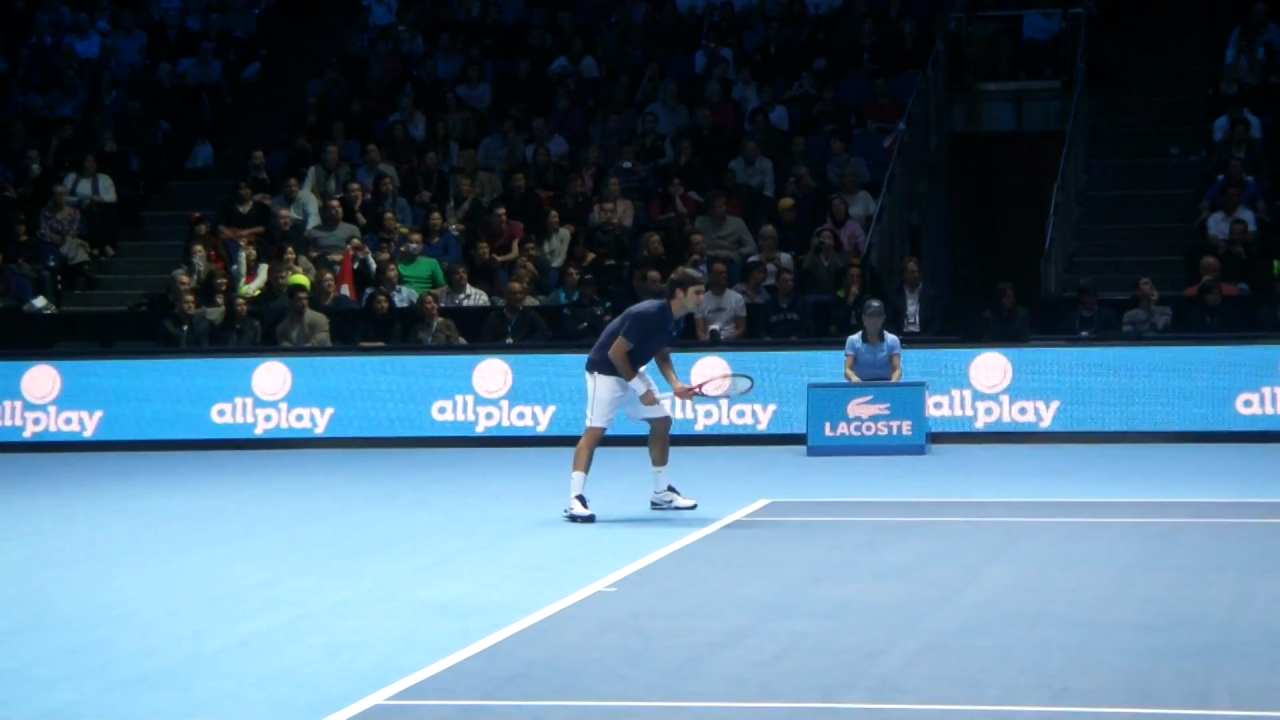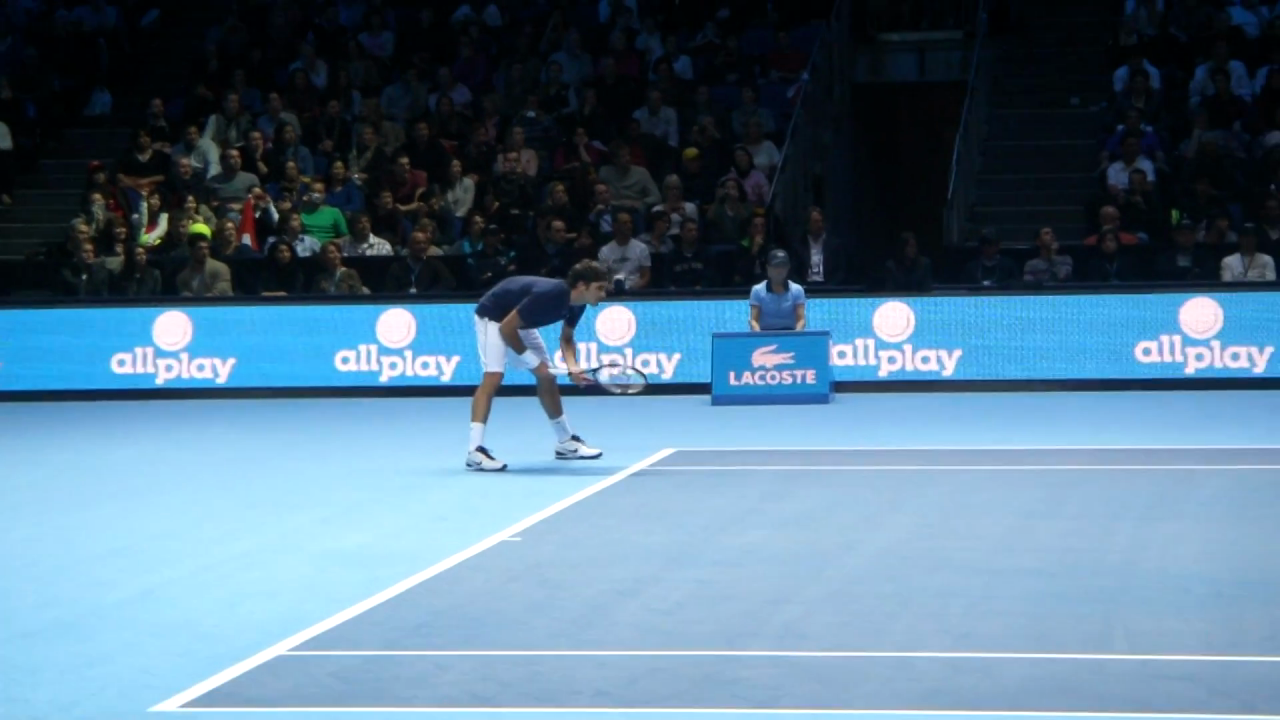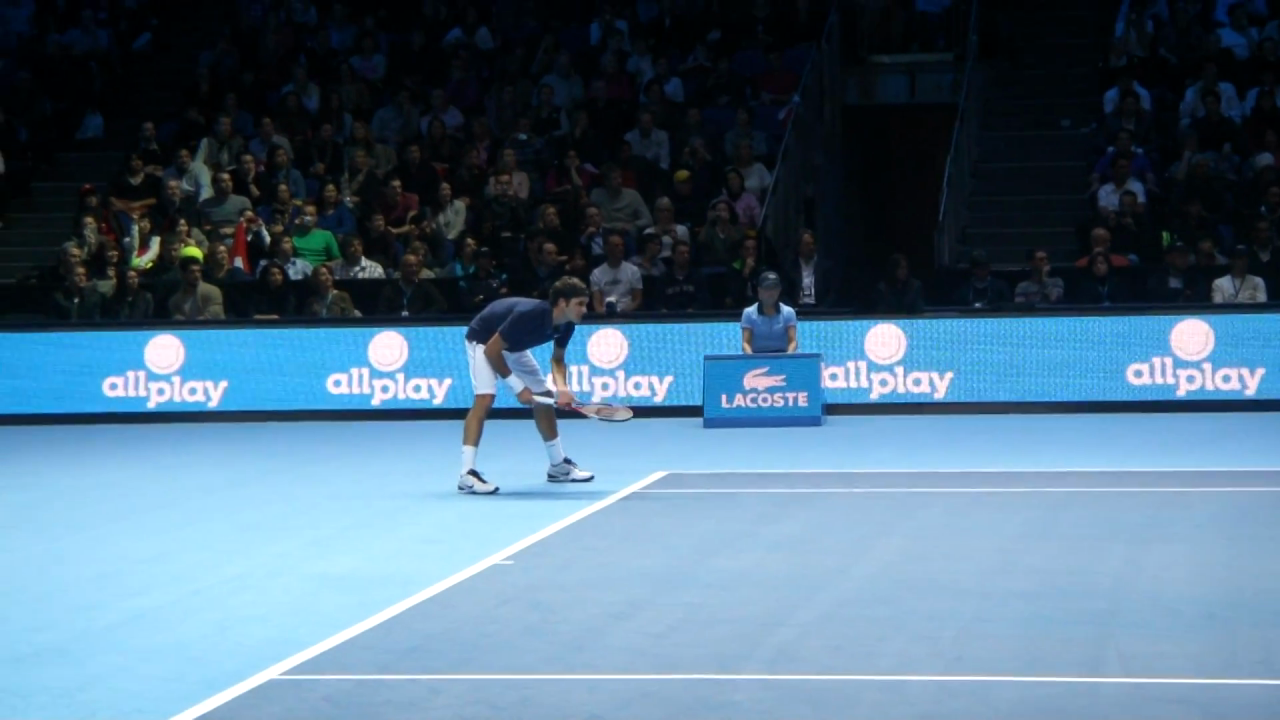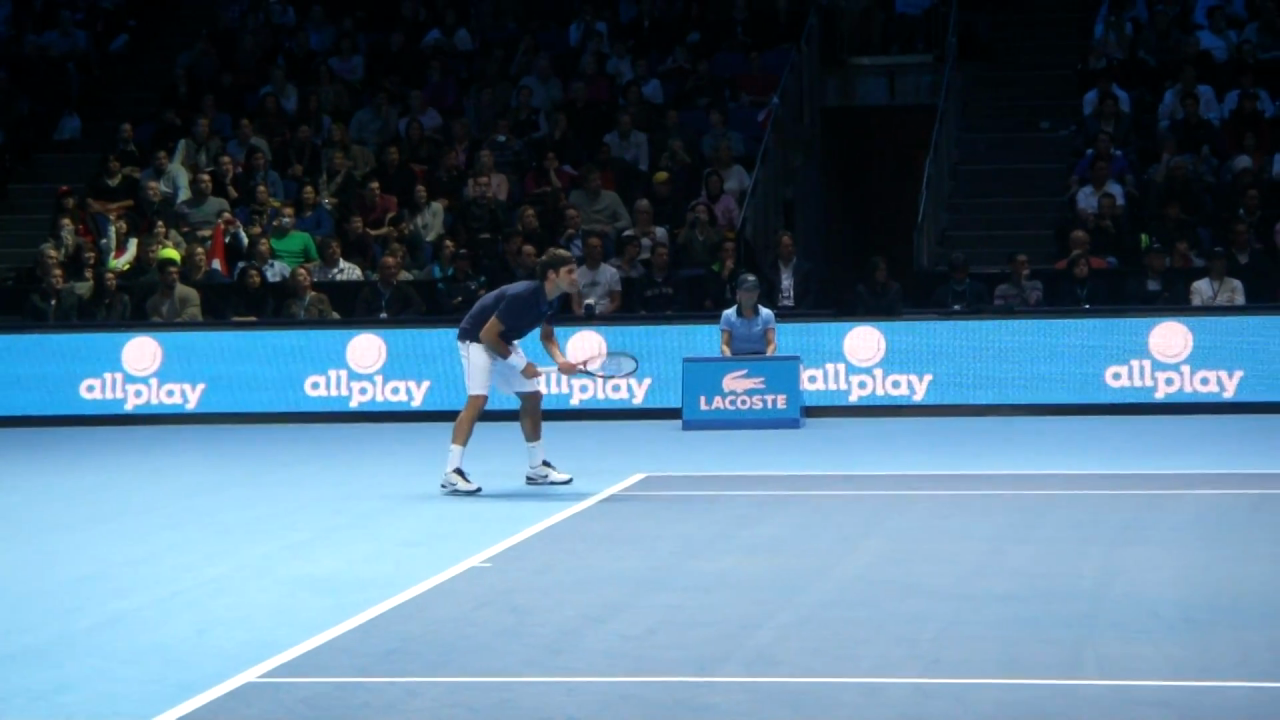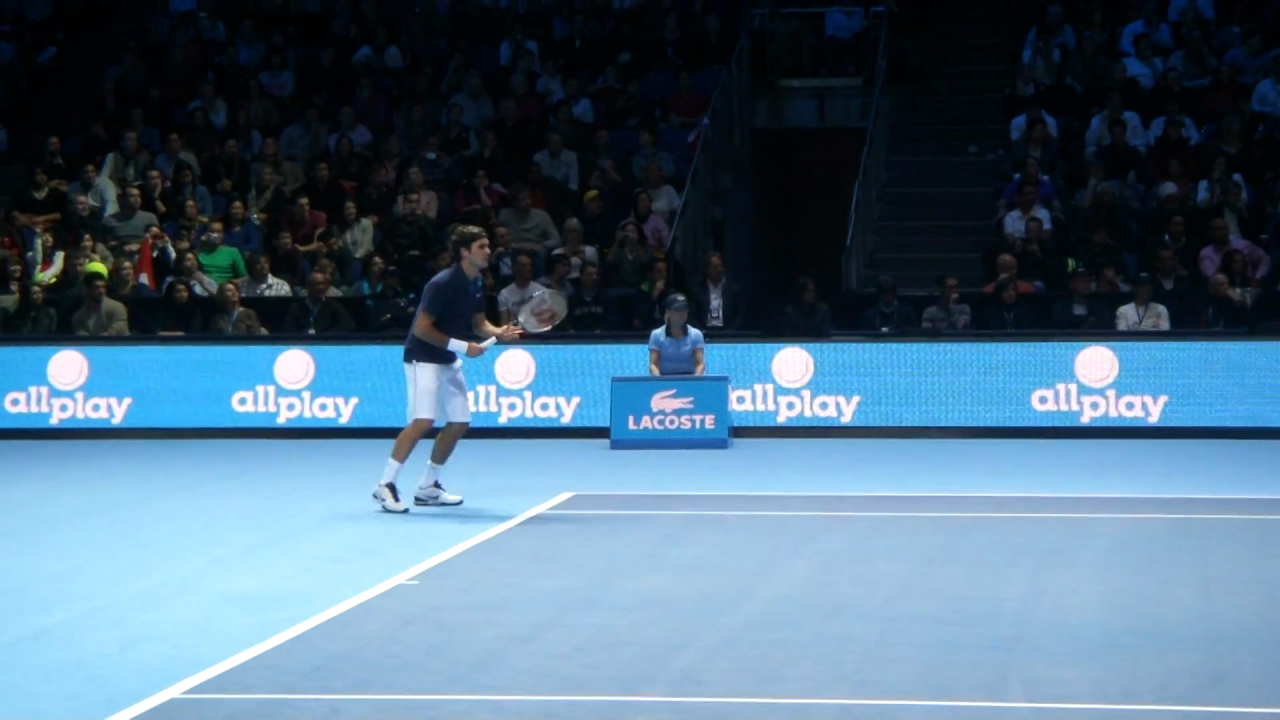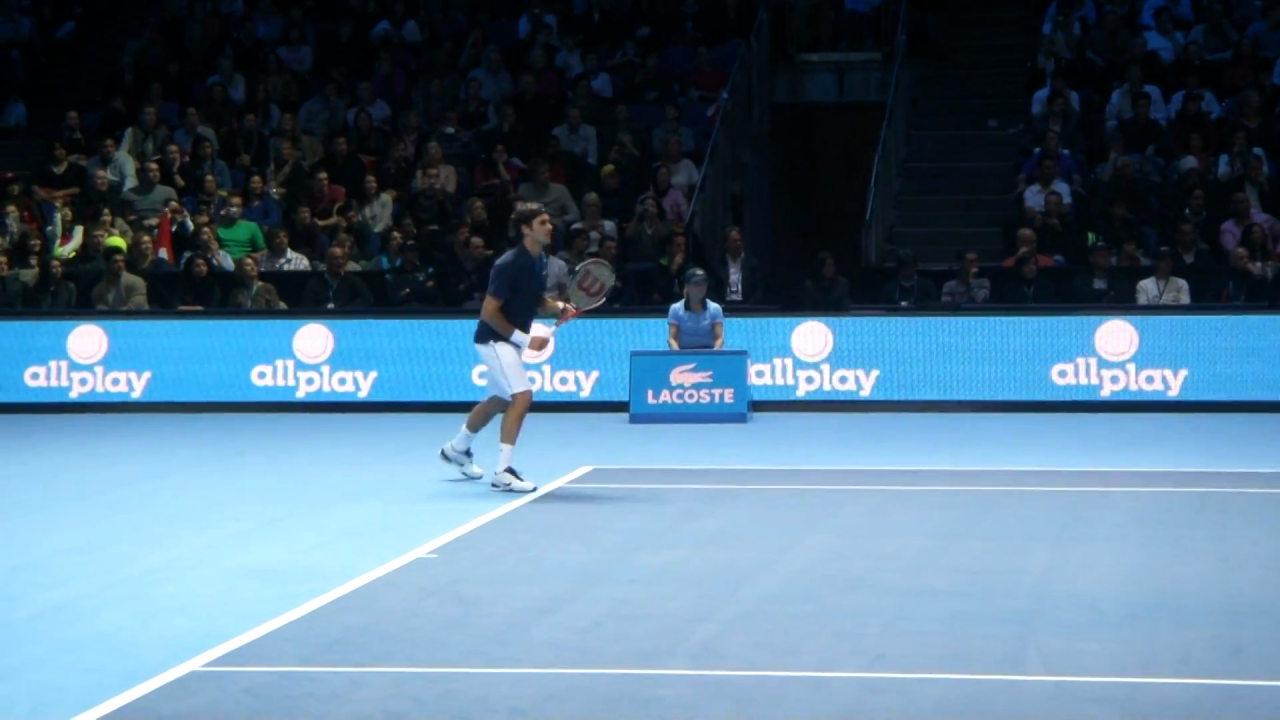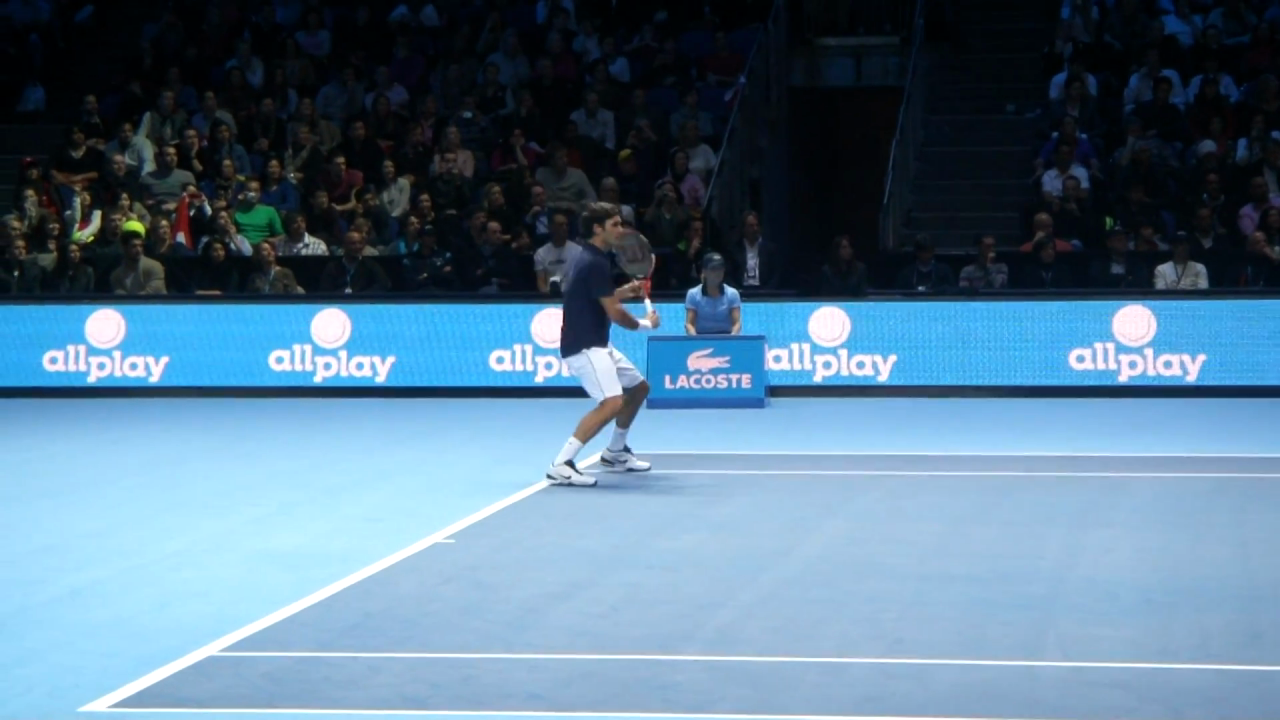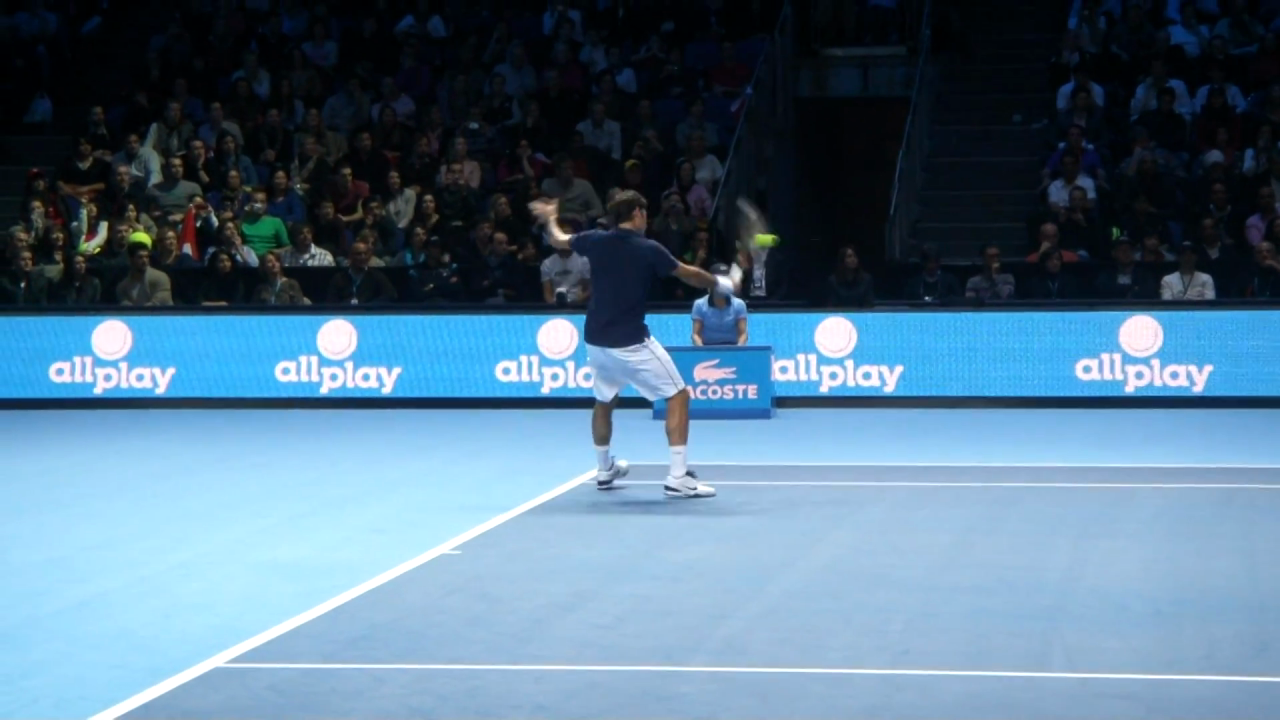
dt=0.5s
person 1, frame 1
left shoulder: (676, 319)
right shoulder: (649, 314)
left elbow: (662, 357)
right elbow: (615, 353)
left wrist: (675, 383)
right wrist: (640, 389)
left hip: (631, 369)
right hip: (605, 369)
left knee: (662, 421)
right knee: (596, 429)
left ankle: (662, 493)
right ankle: (575, 498)
person 1, frame 2
left shoulder: (576, 304)
right shoulder: (547, 295)
left elbow: (566, 338)
right elbow: (507, 327)
left wrist: (573, 367)
right wrist: (533, 361)
left hip: (519, 322)
right hip: (493, 316)
left knee: (547, 376)
right knee: (494, 377)
left ankle: (565, 442)
right ankle: (475, 451)
person 1, frame 3
left shoulder: (566, 324)
right shoulder: (528, 315)
left elbow: (557, 360)
right elbow: (491, 350)
left wrist: (562, 388)
right wrist: (518, 387)
left hip: (514, 347)
right hip: (484, 340)
left knee: (544, 397)
right knee: (485, 399)
left ankle: (558, 465)
right ankle: (467, 474)
person 1, frame 4
left shoulder: (553, 299)
right shoulder: (521, 296)
left elbow: (547, 336)
right elbow: (487, 335)
left wrist: (561, 360)
right wrist: (519, 364)
left hip: (504, 341)
right hip: (477, 338)
left knee: (532, 397)
right knee: (477, 399)
left ankle: (537, 468)
right ankle: (452, 473)
person 1, frame 5
left shoulder: (477, 284)
right shoulder: (442, 283)
left elbow: (478, 323)
right elbow: (421, 328)
left wrist: (496, 332)
right wrist: (461, 346)
left hip: (449, 361)
right hip: (423, 359)
left knee: (458, 424)
right knee: (422, 422)
left ankle: (426, 487)
right ankle: (385, 486)
person 1, frame 6
left shoulder: (540, 261)
right shoulder: (508, 265)
left elbow: (540, 302)
right elbow: (489, 312)
left wrist: (559, 307)
right wrist: (524, 338)
left hip: (510, 341)
right hip: (494, 339)
left knee: (499, 401)
right knee: (523, 396)
left ankle: (456, 449)
right ankle: (503, 472)
person 1, frame 7
left shoulder: (591, 259)
right shoulder: (595, 264)
right elbow: (614, 314)
left wrist: (624, 291)
right wrist: (645, 323)
left hip: (594, 345)
right hip: (584, 348)
left knee: (640, 387)
right knee: (612, 401)
left ankle: (616, 451)
right ankle: (561, 463)
person 1, frame 8
left shoulder: (595, 240)
right shoulder: (649, 249)
left elbow: (558, 241)
right elbow: (688, 274)
left wrist: (549, 219)
right wrist: (723, 284)
left hip: (597, 342)
right hip: (632, 343)
left knee: (603, 402)
right knee: (678, 397)
left ankle: (605, 471)
right ankle: (678, 477)
